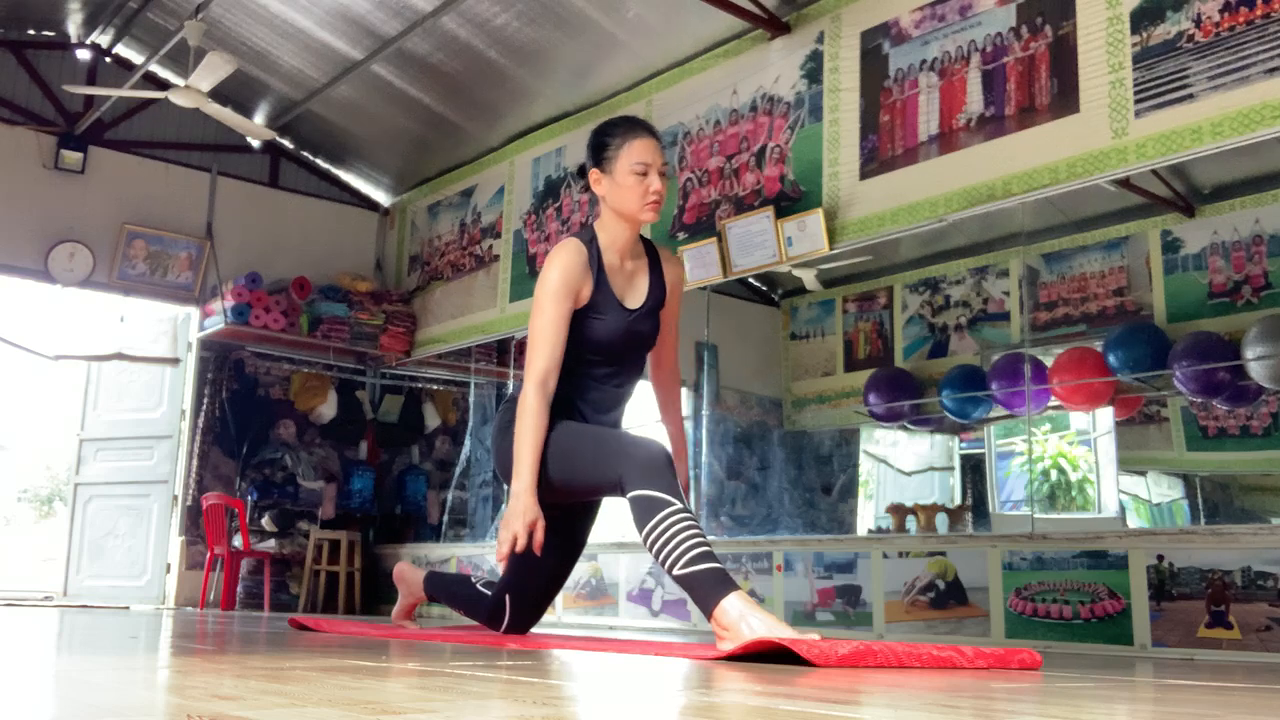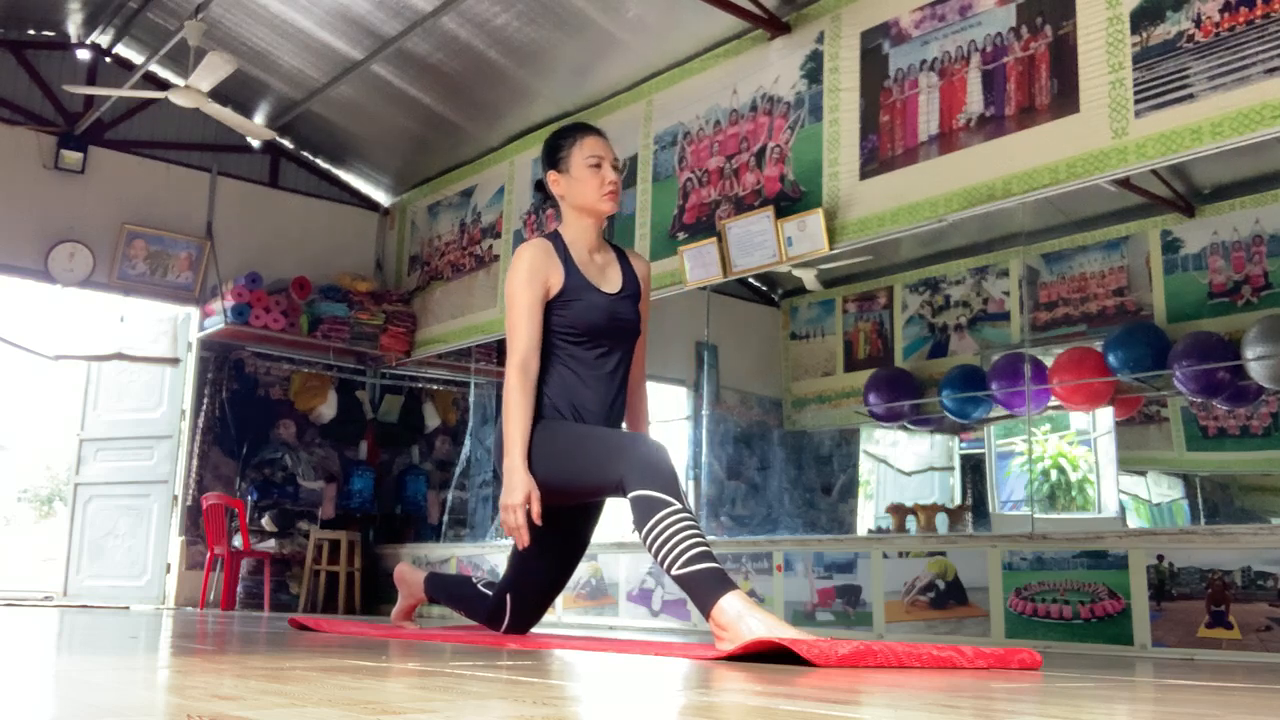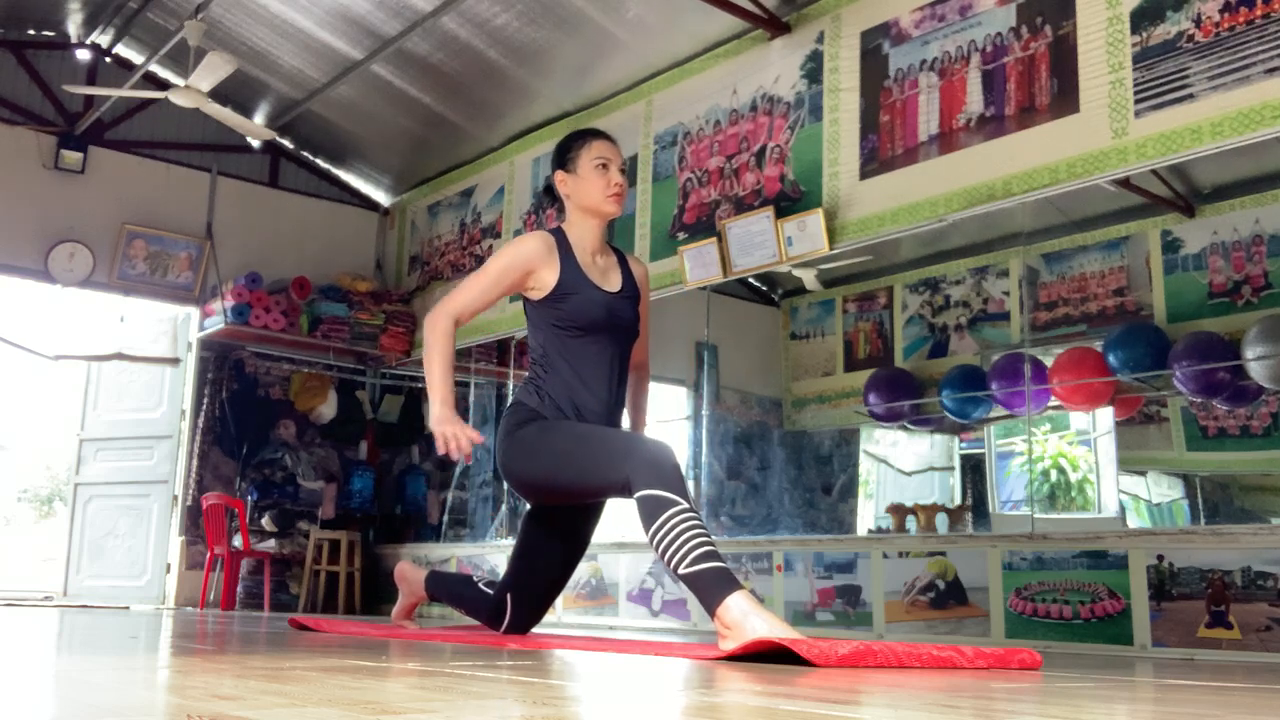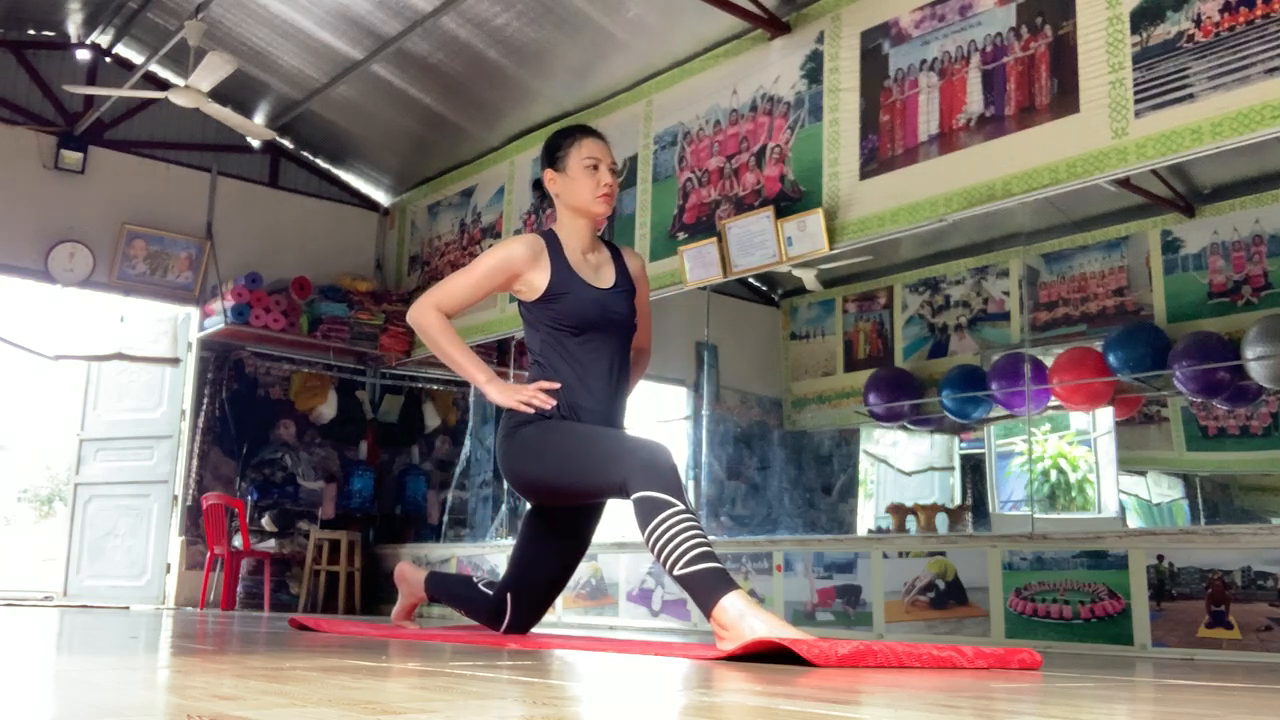
dt=1s
person 1, frame 1
left shoulder: (666, 270)
right shoulder: (572, 260)
left elbow: (664, 369)
right elbow: (537, 381)
left wrist: (681, 452)
right wrist: (522, 493)
left hip: (589, 448)
right hip: (538, 441)
left knee: (512, 614)
right knee: (642, 462)
left ankle: (420, 581)
right ankle: (730, 613)
person 1, frame 2
left shoulder: (634, 269)
right shoulder: (537, 257)
left elbow: (633, 376)
right elbow: (521, 367)
left wrist: (648, 489)
right wrist: (515, 467)
left hip: (587, 459)
right hip: (543, 441)
left knee: (511, 615)
right knee: (645, 461)
left ankle: (420, 582)
right ankle: (728, 611)
person 1, frame 3
left shoulder: (634, 272)
right shoulder: (539, 251)
left elbow: (637, 362)
right elbow: (442, 317)
left wrist: (633, 430)
right wrist: (442, 410)
left hip: (586, 457)
right hip: (534, 438)
left knee: (513, 615)
right knee: (653, 461)
left ankle: (422, 580)
right ankle: (734, 611)
person 1, frame 4
left shoulder: (629, 266)
right shoulder: (528, 254)
left elbow: (639, 349)
right elbow: (425, 311)
left wrist: (607, 398)
right wrist: (490, 384)
left hip: (588, 456)
right hip: (537, 439)
left knee: (511, 615)
right knee: (648, 461)
left ankle: (423, 582)
right ankle: (730, 611)
